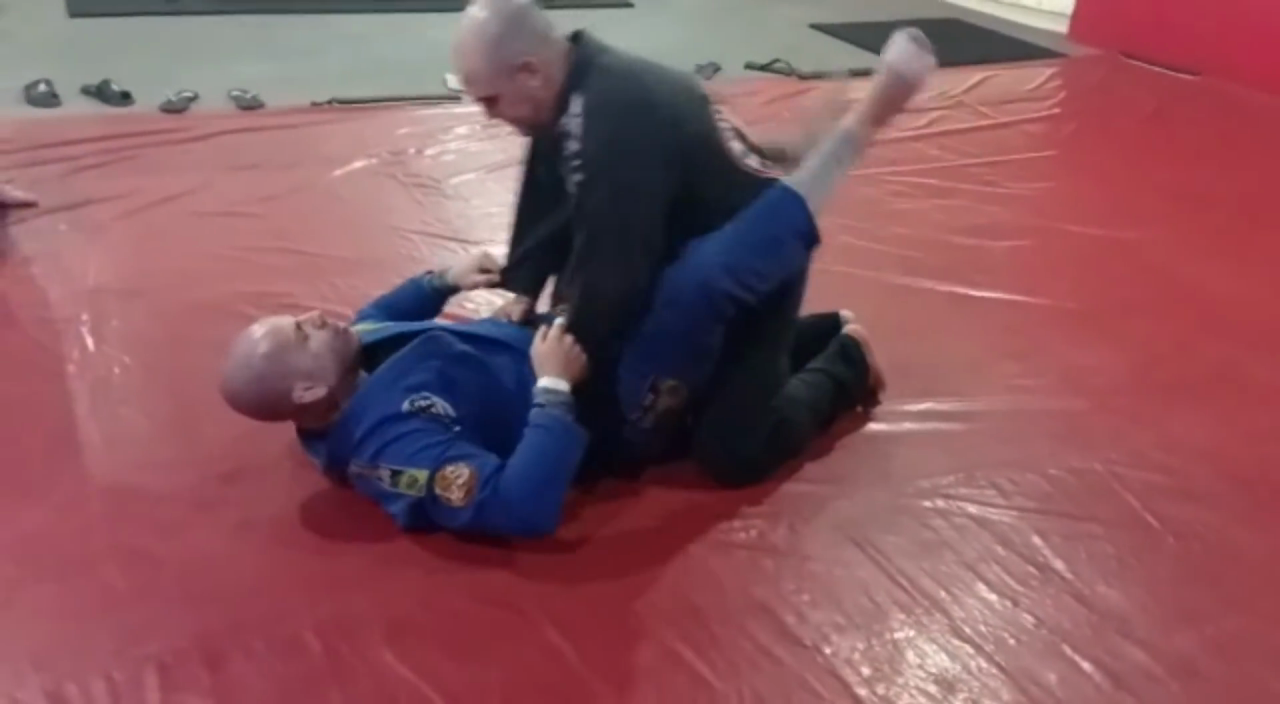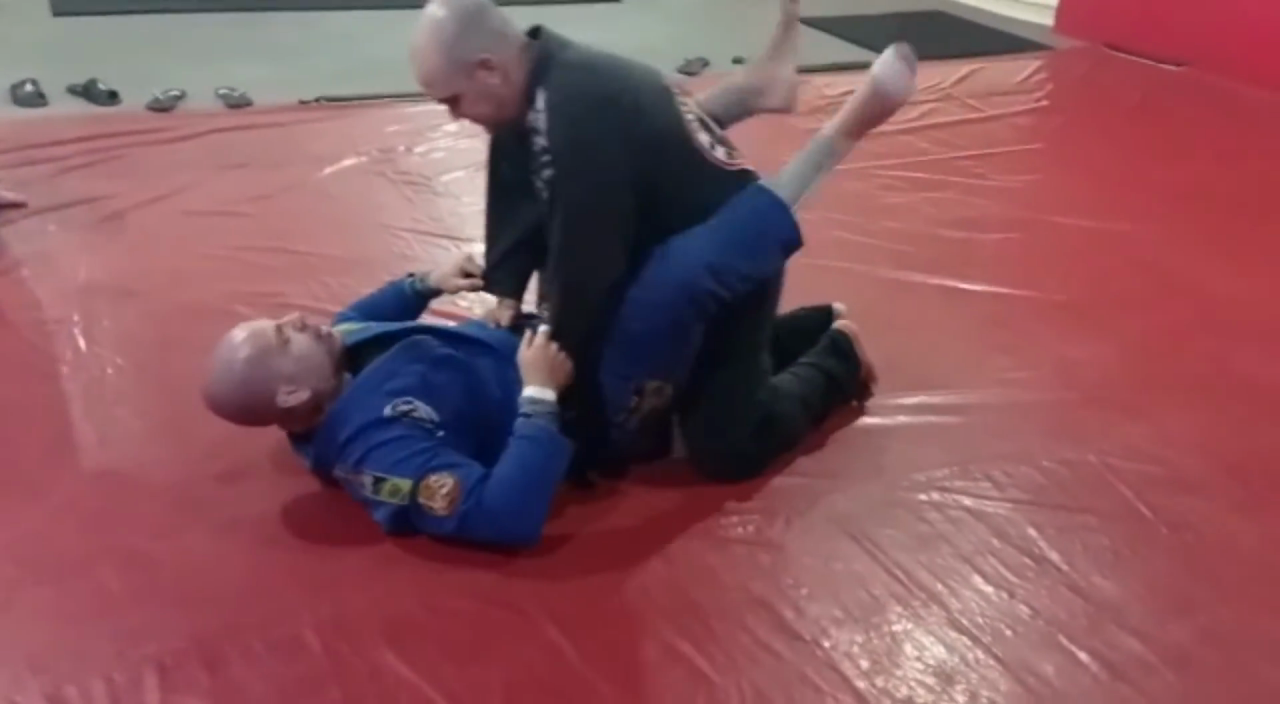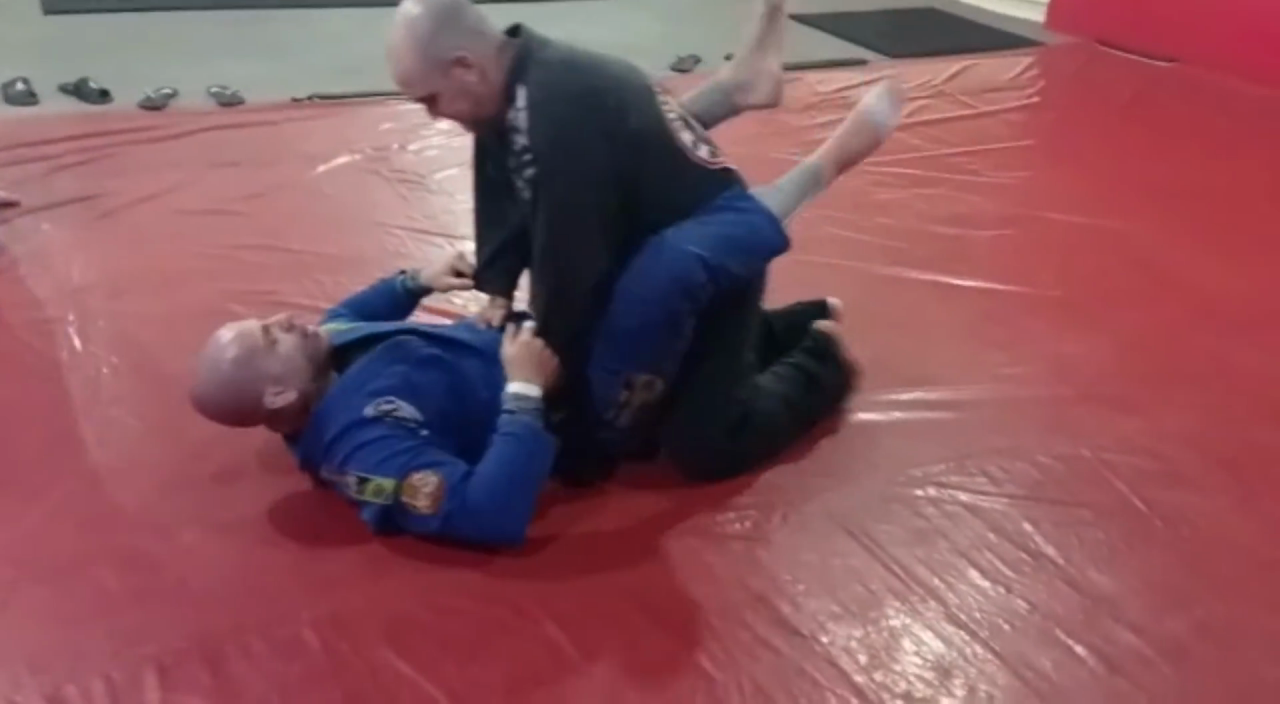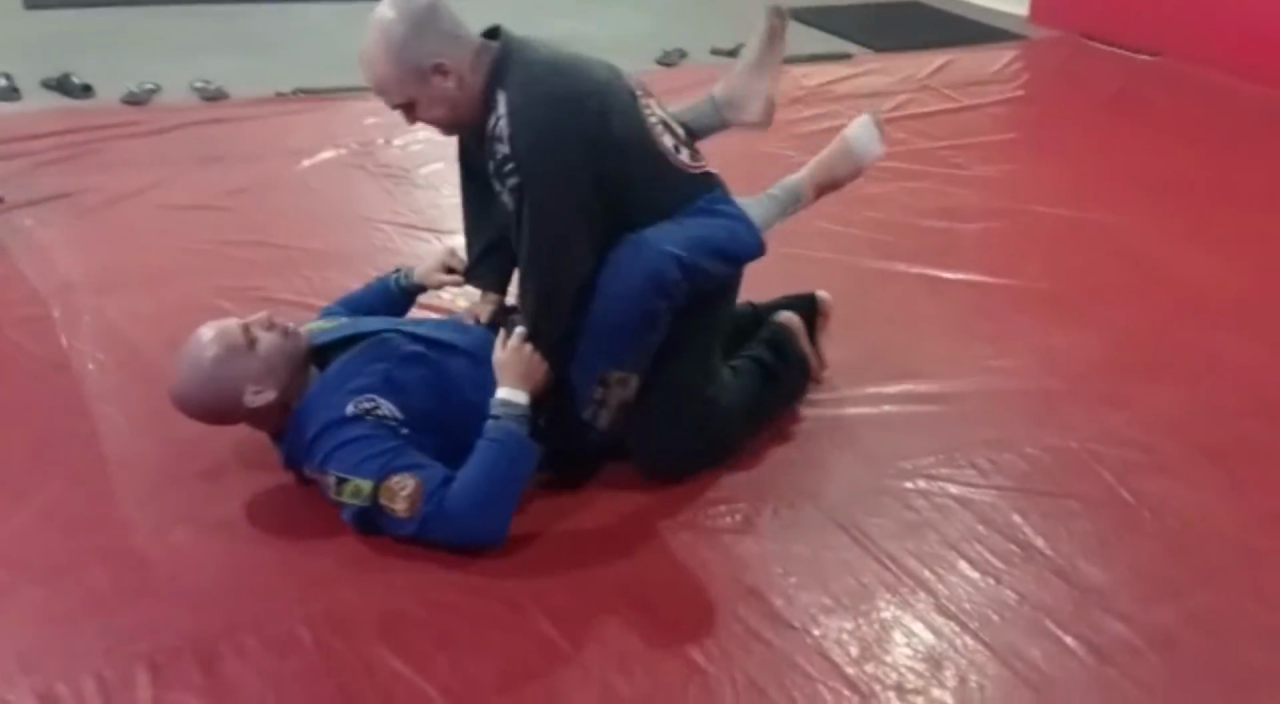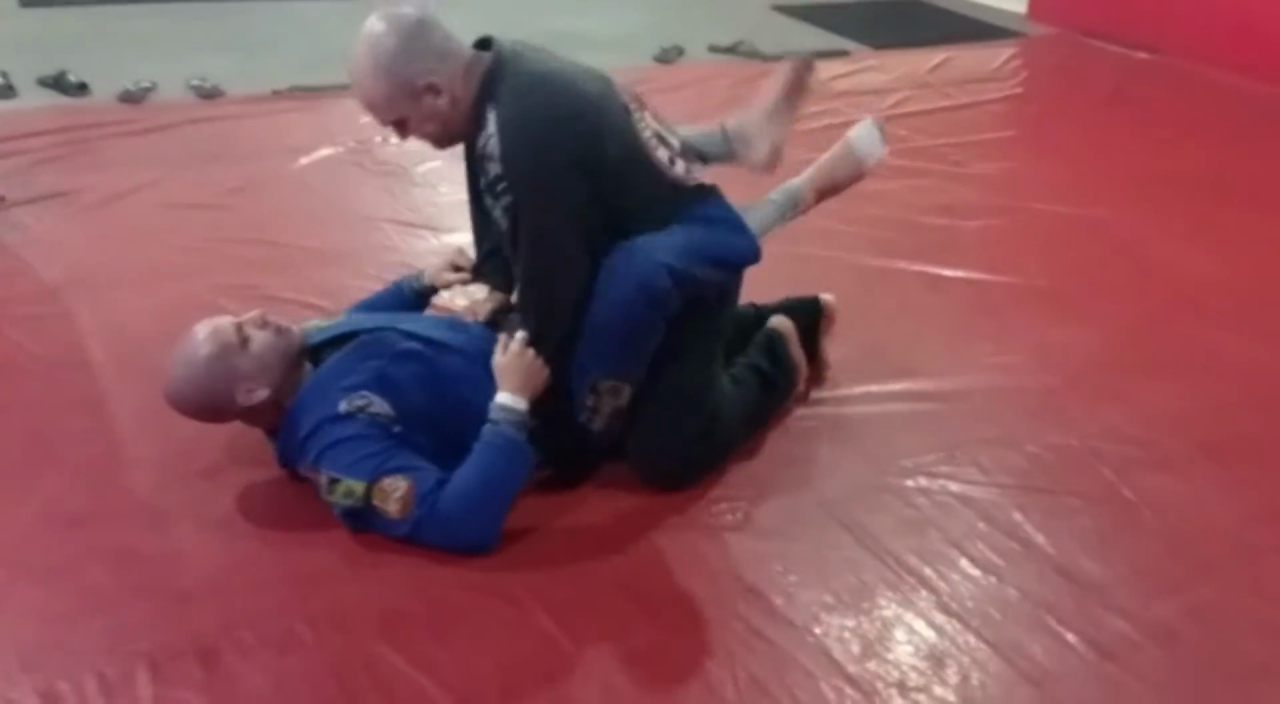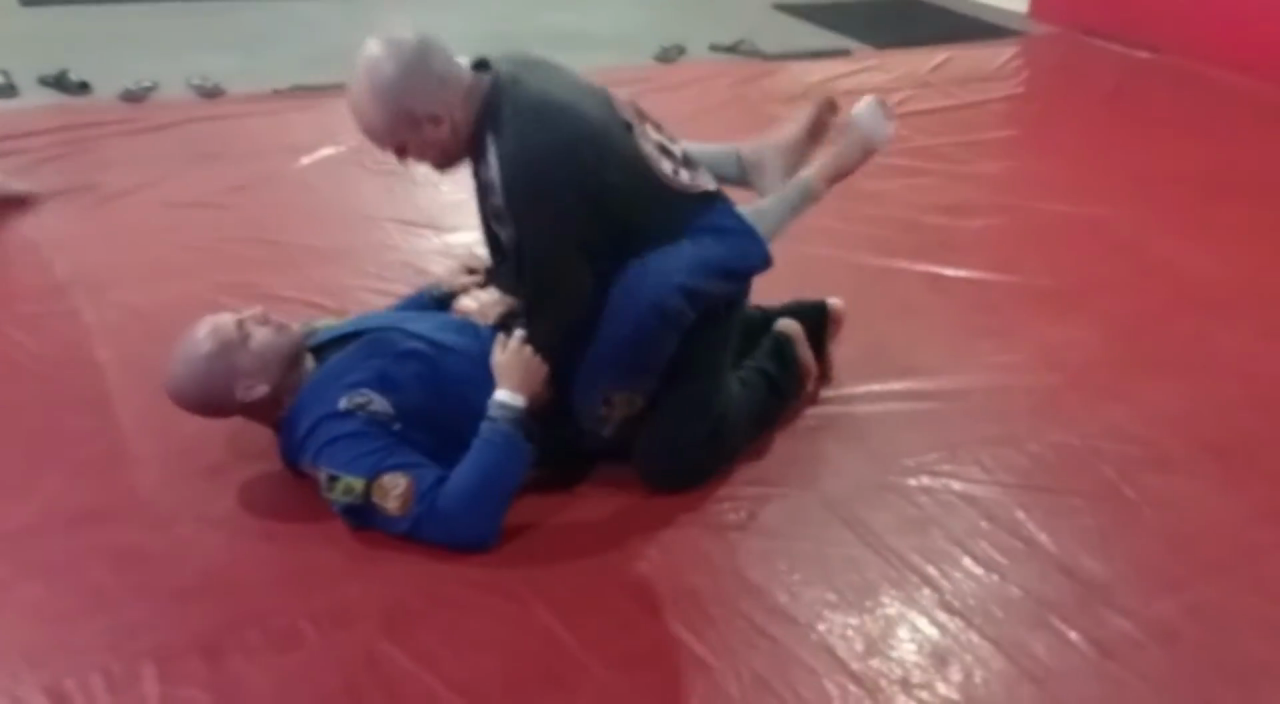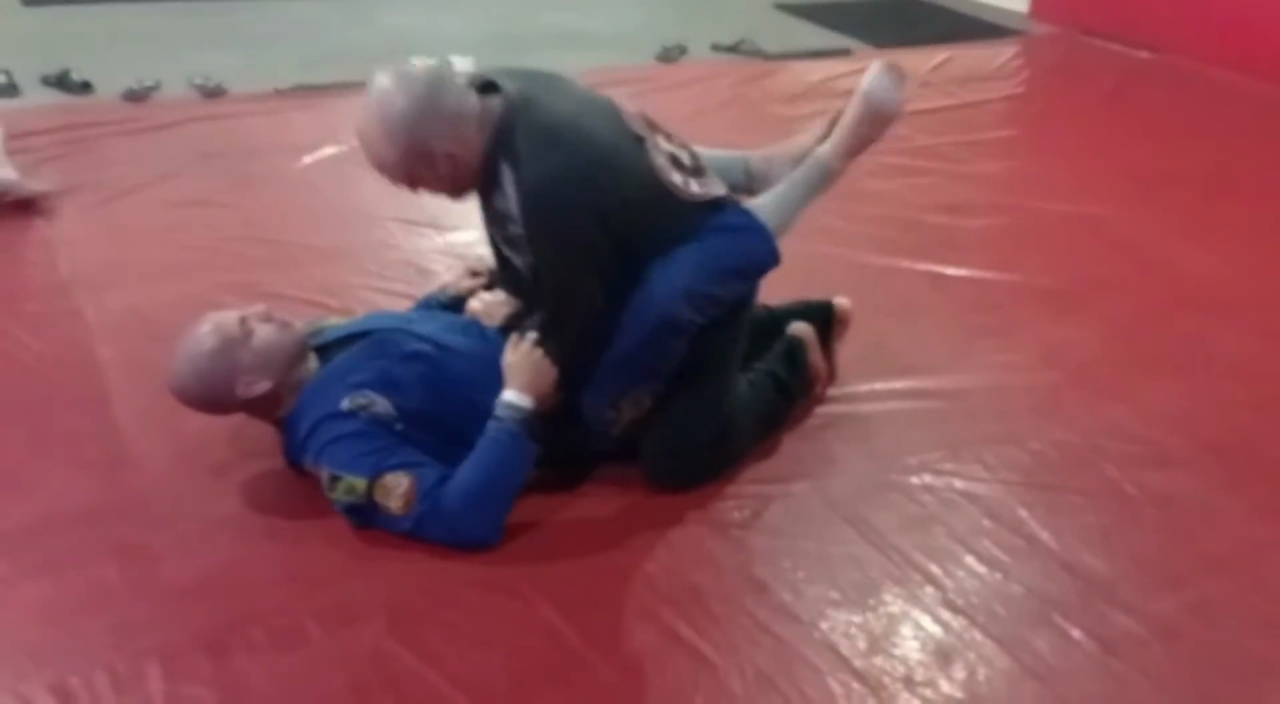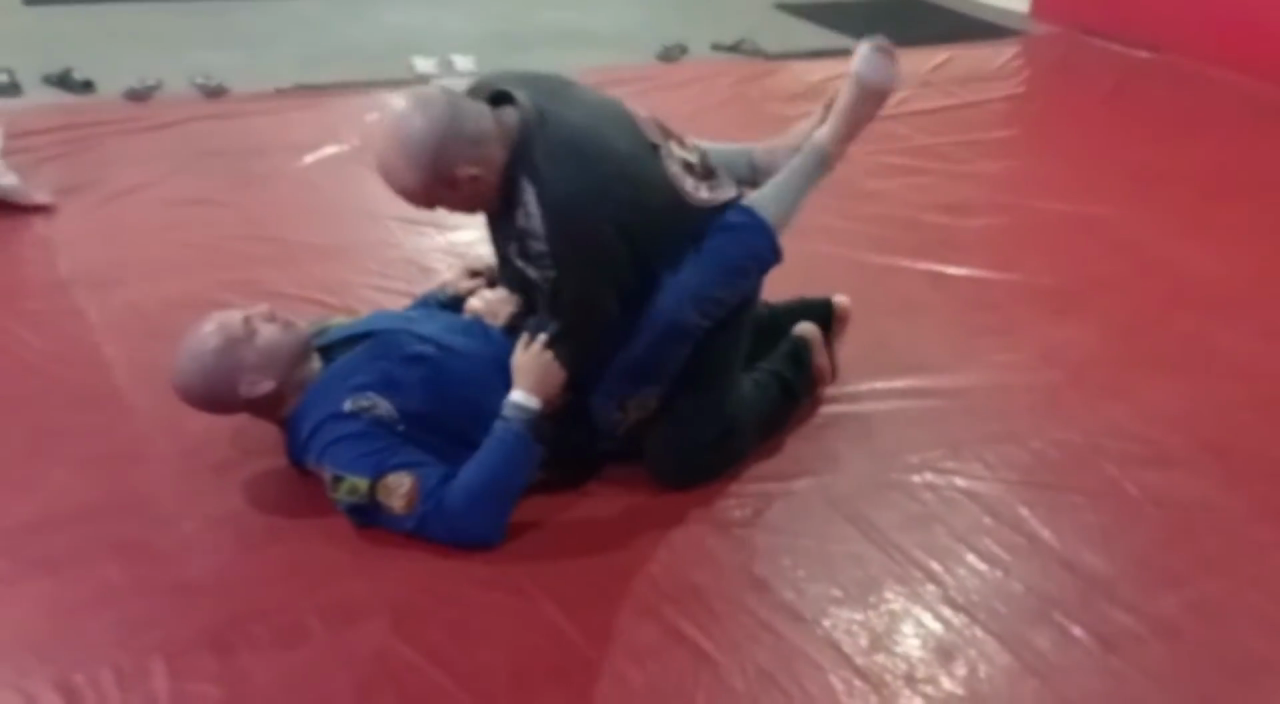
dt=0.1s
person 1, frame 1
left shoulder: (354, 363)
right shoulder: (398, 441)
left elbow: (365, 324)
right elbow: (524, 509)
left wrist: (444, 279)
right wrist: (554, 388)
left hip: (560, 348)
right knee: (704, 275)
left ankle: (821, 351)
right ankle: (860, 122)
person 1, frame 2
left shoulder: (336, 364)
right shoulder: (379, 446)
left elbow: (353, 321)
right elbow: (506, 518)
left wrist: (424, 284)
right wrist: (538, 396)
left hip: (539, 349)
right knee: (684, 272)
left ankle: (808, 343)
right ankle: (840, 130)
person 1, frame 3
left shoulder: (326, 358)
right shoulder: (365, 440)
left elbow: (350, 315)
right elbow: (492, 516)
left wrist: (417, 280)
right wrist: (526, 391)
left hip: (532, 344)
right hip: (586, 408)
right knee: (669, 262)
left ankle: (795, 330)
right ankle: (825, 163)
person 1, frame 4
left shoulder: (308, 353)
right shoulder: (343, 437)
left elbow: (340, 315)
right elbow: (469, 520)
left wrist: (408, 279)
right wrist: (512, 399)
left hip: (513, 347)
right knee: (644, 264)
left ankle: (767, 324)
right ankle: (806, 183)
person 1, frame 5
left shoulder: (307, 354)
right shoulder: (336, 436)
left elbow: (366, 324)
right elbow: (460, 523)
left wrist: (421, 283)
right wrist: (514, 404)
left hip: (526, 345)
right knee: (641, 268)
left ankle: (766, 327)
right ankle: (807, 187)
person 1, frame 6
left shoulder: (311, 352)
right shoulder: (336, 435)
right elbow: (460, 520)
left wrist: (448, 291)
right wrist: (512, 403)
left hip: (525, 348)
left ankle: (783, 327)
person 1, frame 7
left shoulder: (316, 348)
right shoulder: (337, 432)
right elbow: (461, 518)
left wrist: (452, 295)
right wrist: (519, 401)
left hip: (538, 342)
left ankle: (794, 326)
person 1, frame 8
left shoulder: (320, 347)
right shoulder: (339, 434)
right elbow: (464, 517)
left wrist: (450, 295)
right wrist: (526, 402)
left hip: (536, 342)
person 2, frame 1
left shoulder: (615, 118)
right shoulder: (577, 84)
left elbow: (610, 265)
right elbow: (547, 204)
right wrist: (524, 292)
right hip: (685, 254)
left knee: (733, 454)
left ankle: (840, 367)
person 2, frame 2
left shoulder: (580, 112)
right shoulder: (535, 85)
left elbow: (585, 261)
right elbow: (519, 201)
right wrist: (506, 294)
right hip: (660, 250)
left knee: (725, 449)
left ankle: (831, 360)
person 2, frame 3
left shoulder: (563, 111)
right shoulder: (540, 82)
left elbow: (575, 256)
right elbow: (508, 205)
right wrist: (497, 295)
left knee: (704, 444)
person 2, frame 4
left shoulder: (538, 113)
right shoulder: (498, 80)
left elbow: (557, 257)
right elbow: (491, 200)
right wrist: (490, 288)
right hip: (622, 240)
person 2, frame 5
left shoulder: (529, 132)
right shoulder: (500, 72)
left elbow: (553, 276)
right elbow: (501, 215)
right wrist: (495, 289)
left hip: (687, 253)
right hip: (637, 240)
left ankle: (772, 355)
person 2, frame 6
left shoulder: (531, 159)
right shoulder: (503, 87)
left elbow: (556, 300)
right wrist: (505, 292)
left hip: (696, 257)
right hip: (641, 247)
left knee: (672, 458)
left ankle: (781, 360)
person 2, frame 7
left shoulder: (549, 188)
right shoulder: (491, 96)
left elbow: (569, 318)
right wrist: (515, 297)
left hip: (701, 258)
right hip: (651, 234)
left ankle: (791, 356)
person 2, frame 8
left shoulder: (570, 203)
right shoulder: (500, 104)
left elbow: (586, 331)
right wrist: (512, 296)
left hip: (708, 258)
right hip: (656, 242)
